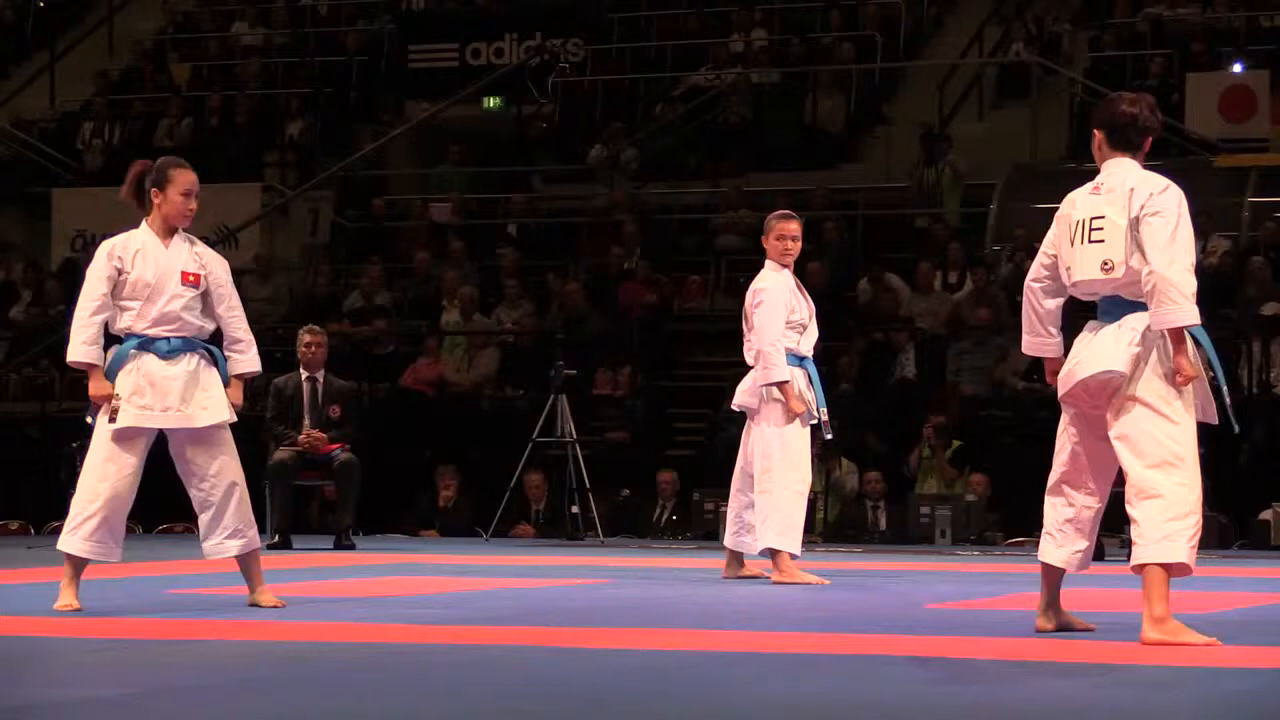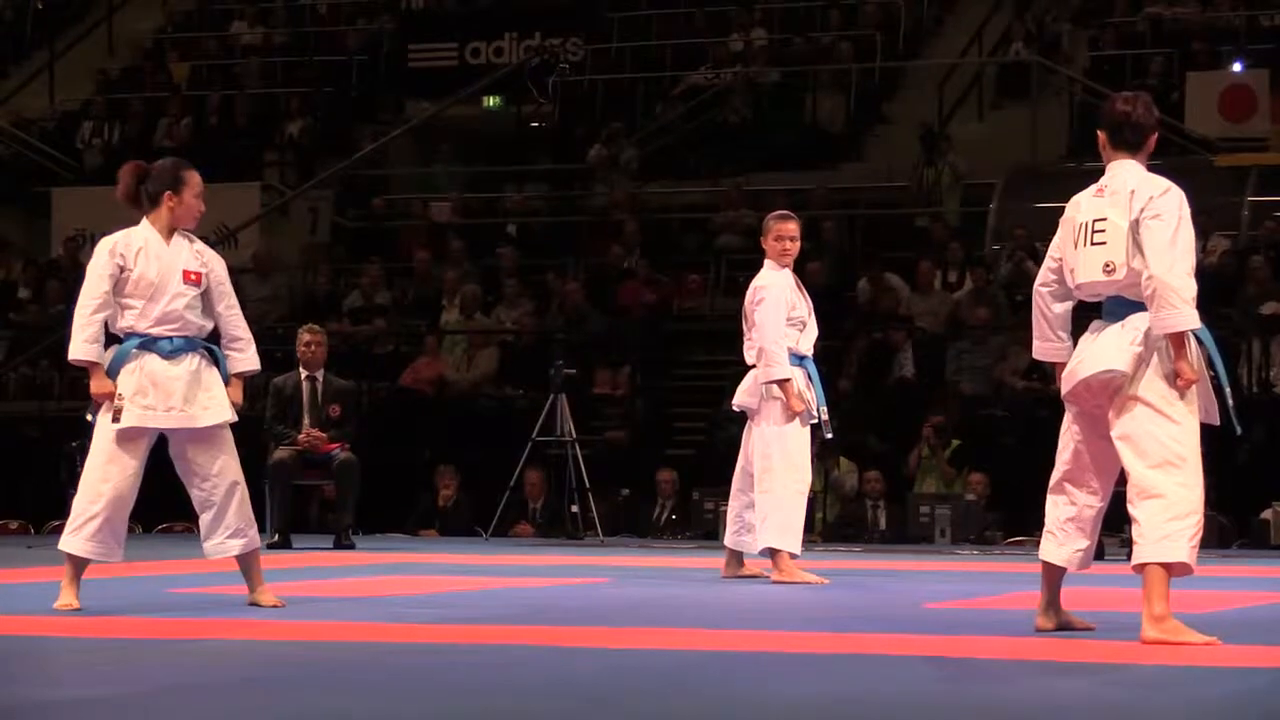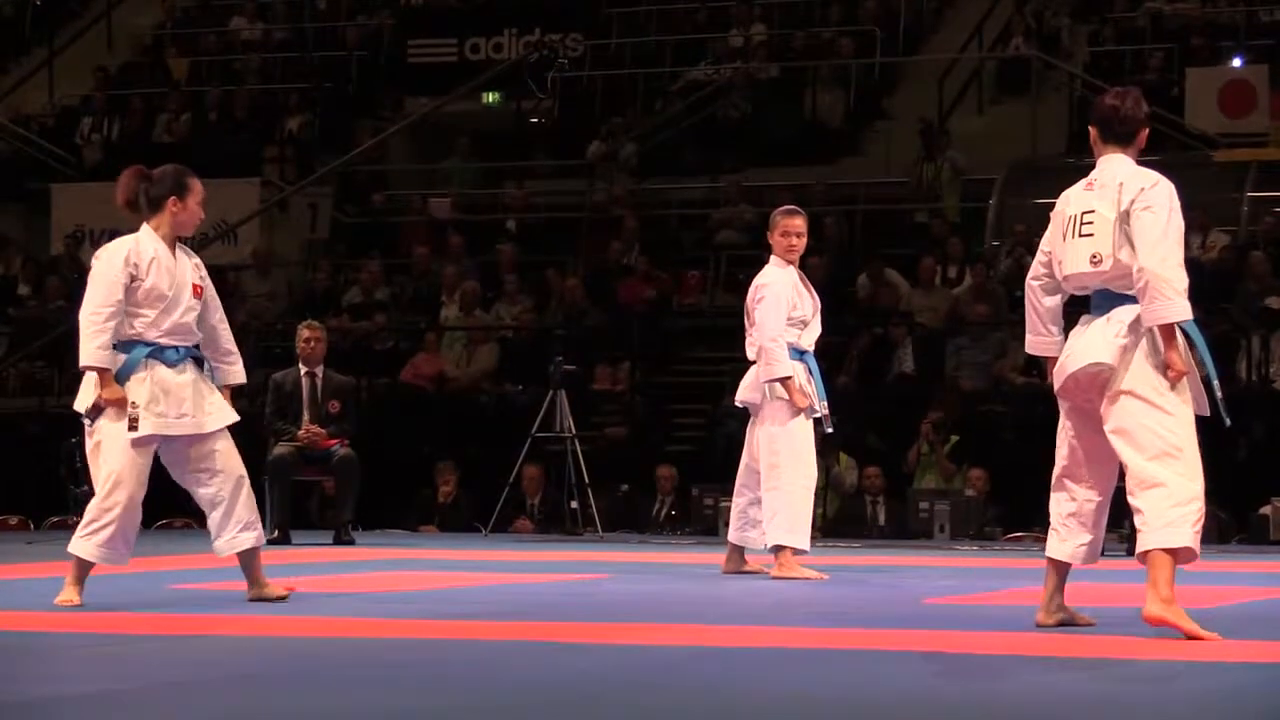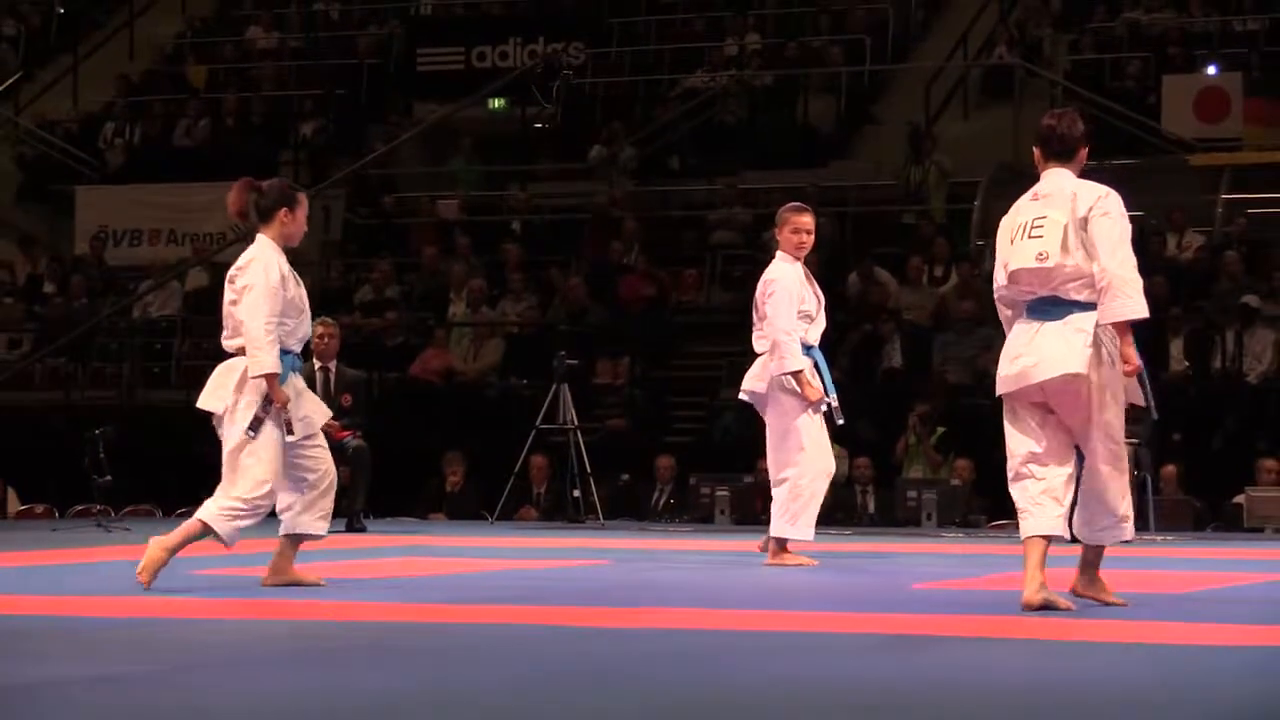
dt=0.7s
person 1, frame 1
left shoulder: (1075, 201)
right shoulder: (1157, 191)
left elbow: (1040, 281)
right elbow: (1168, 273)
left wrist: (1050, 352)
right wrist: (1180, 348)
left hip: (1094, 347)
right hip: (1142, 345)
left knee: (1075, 481)
right knee: (1165, 477)
left ankle: (1050, 606)
right ankle: (1158, 616)
person 1, frame 2
left shoulder: (1080, 203)
right shoulder: (1158, 193)
left elbow: (1049, 286)
right elbow: (1167, 277)
left wrist: (1059, 358)
right wrist: (1181, 352)
left hip: (1098, 348)
right hip: (1144, 347)
left knee: (1078, 480)
right knee: (1167, 478)
left ankle: (1050, 604)
right ankle: (1158, 615)
person 1, frame 3
left shoulder: (1071, 198)
right shoulder: (1148, 185)
left elbow: (1041, 280)
right elbow: (1158, 269)
left wrist: (1052, 353)
right wrist: (1172, 342)
left hip: (1086, 341)
right hip: (1132, 338)
left knee: (1079, 476)
right knee: (1167, 466)
left ankle: (1053, 600)
right ankle: (1162, 596)
person 1, frame 4
left shoulder: (1016, 211)
right shoulder: (1097, 197)
right elbow: (1116, 272)
right wrist: (1125, 340)
left hip: (1027, 345)
right hip: (1082, 341)
left knee: (1038, 466)
right knee: (1104, 465)
left ankle: (1035, 579)
right ankle: (1088, 574)
person 2, frame 1
left shoulder: (205, 258)
right shoulder: (117, 250)
left elbow: (233, 321)
right elbow: (91, 313)
left wrist: (236, 380)
right wrist: (96, 374)
left hip: (194, 378)
right hip: (134, 375)
left knee: (223, 478)
right knee: (105, 480)
left ankle: (256, 585)
right ankle: (69, 584)
person 2, frame 2
left shoulder: (203, 256)
right shoulder: (118, 246)
left elbow: (230, 318)
right elbow: (91, 309)
left wrist: (236, 379)
right wrist: (96, 372)
left hip: (195, 376)
right hip: (136, 373)
left knee: (223, 478)
right knee: (107, 479)
left ankle: (256, 585)
right ankle: (70, 584)
person 2, frame 3
left shoulder: (191, 264)
right shoulder: (122, 253)
left elbow: (215, 328)
right elbow: (97, 318)
left wrist: (226, 385)
right wrist: (107, 380)
left hip: (185, 384)
right hip: (132, 383)
left knee: (226, 476)
right knee: (120, 490)
left ankle: (255, 580)
right ankle: (73, 584)
person 2, frame 4
left shoulder: (275, 262)
right shoulder: (263, 263)
right elbow: (259, 329)
right wrist: (273, 383)
left hip: (279, 385)
right hip: (259, 386)
left knee: (316, 472)
right knee: (254, 489)
left ankle: (283, 564)
right ankle: (166, 547)
person 3, frame 1
left shoulder: (786, 282)
right shoulder: (772, 285)
right elbow: (768, 345)
right wrist: (789, 395)
left hip: (778, 385)
right hip: (778, 385)
left knee: (754, 474)
right knee: (783, 472)
left ankle: (735, 560)
right ankle: (783, 564)
person 3, frame 2
left shoulder: (784, 281)
right shoulder: (772, 283)
right elbow: (770, 343)
left wrist: (794, 390)
right wrist: (789, 394)
left hip: (783, 384)
right hip: (778, 385)
left knee: (754, 473)
right knee: (783, 471)
left ankle: (735, 559)
right ankle: (782, 563)
person 3, frame 3
left shoulder: (792, 278)
right shoulder: (774, 280)
right elbow: (770, 340)
left wrist: (797, 386)
right wrist: (792, 389)
left hip: (783, 380)
right hip: (780, 380)
left knee: (759, 470)
right knee: (792, 468)
left ankle: (736, 555)
right ankle: (784, 558)
person 3, frame 4
left shoulder: (797, 273)
right shoulder: (782, 276)
right elbow: (782, 334)
right wrist: (803, 381)
left hip: (793, 374)
right hip: (787, 375)
left knee: (819, 462)
right knee: (801, 462)
left ankle: (776, 536)
right ankle: (778, 547)
person 4, frame 1
left shoulder: (344, 388)
right shoulder: (281, 385)
left elbow: (350, 428)
right elbow: (273, 425)
left wrist: (327, 438)
right wrist: (297, 439)
left hip: (330, 447)
right hip: (294, 447)
left knee: (349, 461)
right knee: (279, 462)
left ankle: (343, 532)
right ankle: (281, 533)
person 4, frame 2
left shoulder: (344, 388)
right shoulder: (280, 385)
left elbow: (350, 427)
right elbow: (273, 425)
left wrist: (327, 437)
right wrist: (296, 438)
left hip: (329, 447)
right hip: (294, 446)
left knee: (348, 461)
right knee: (279, 461)
left ankle: (343, 532)
right ankle: (280, 532)
person 4, frame 3
left shoulder: (343, 384)
right shoulder: (279, 381)
left elbow: (349, 425)
right elbow: (272, 421)
left wrist: (326, 433)
right wrist: (296, 434)
left hip: (328, 443)
right hip: (293, 443)
left knee: (347, 457)
right knee: (278, 458)
left ankle: (342, 527)
right ankle: (280, 528)
person 4, frame 4
left shoulder: (356, 378)
left elbow: (361, 416)
left wrist: (340, 425)
left hip: (342, 434)
left knee: (360, 449)
left ankle: (354, 515)
